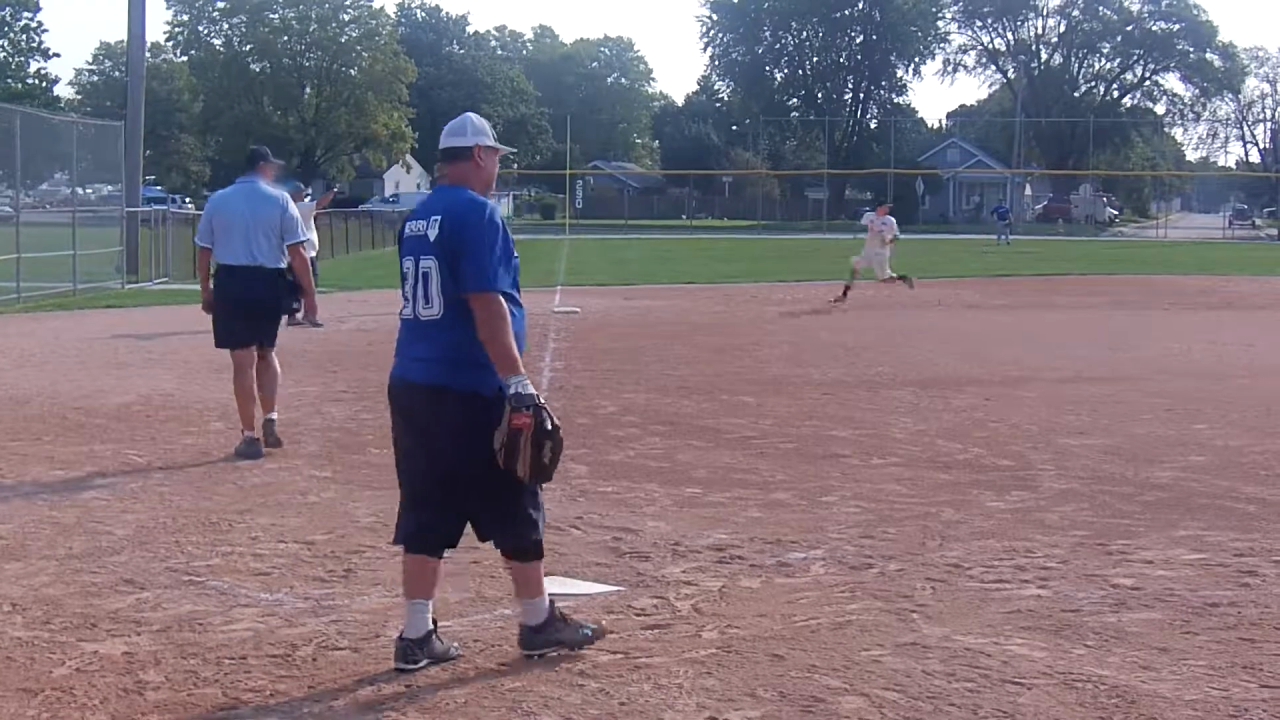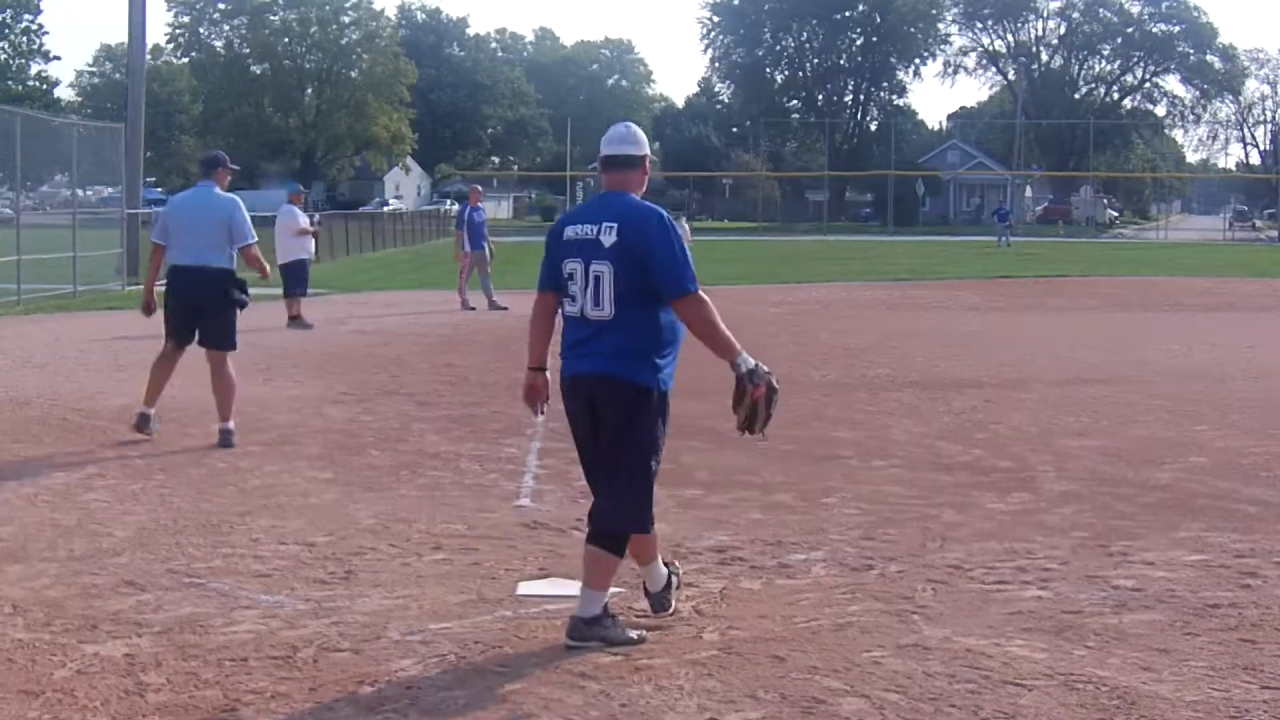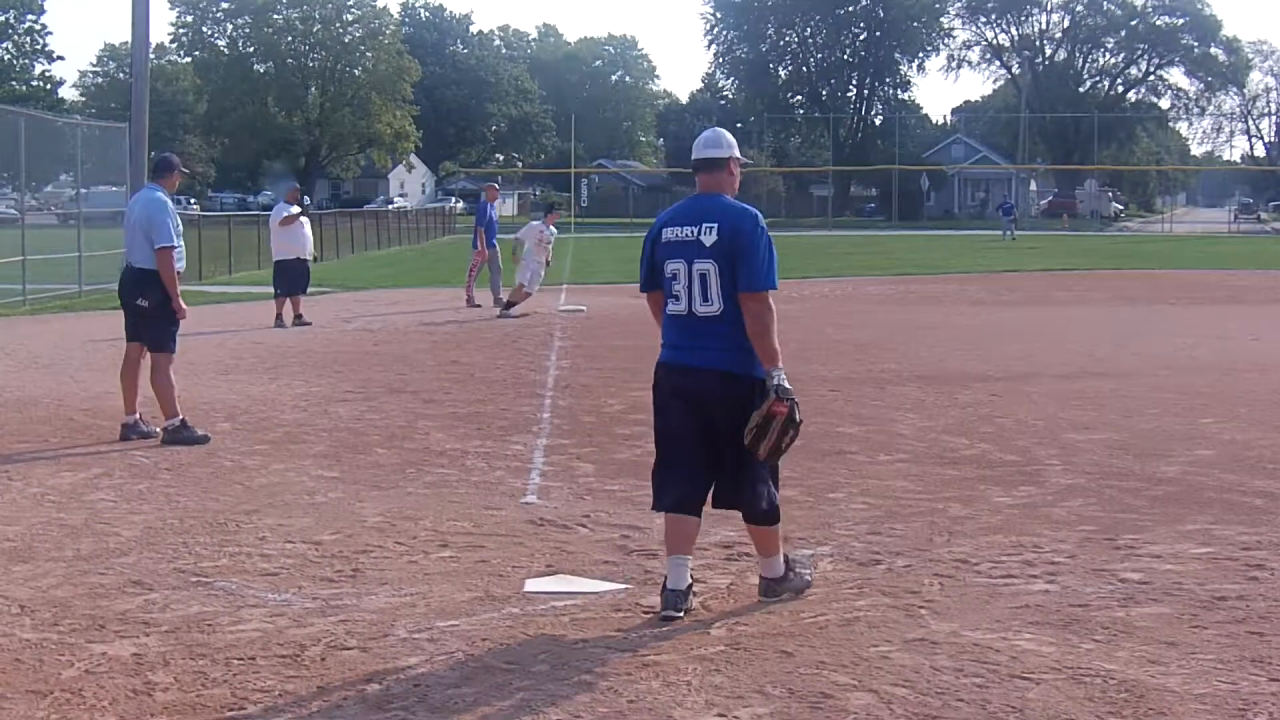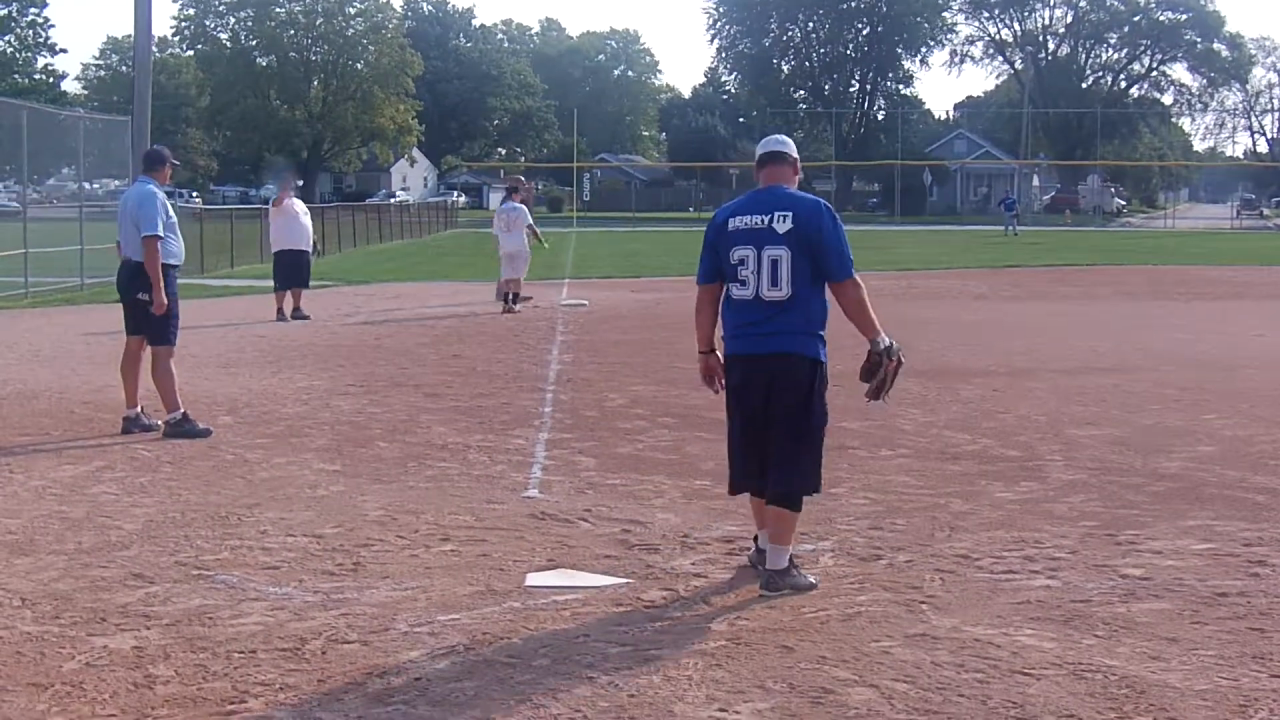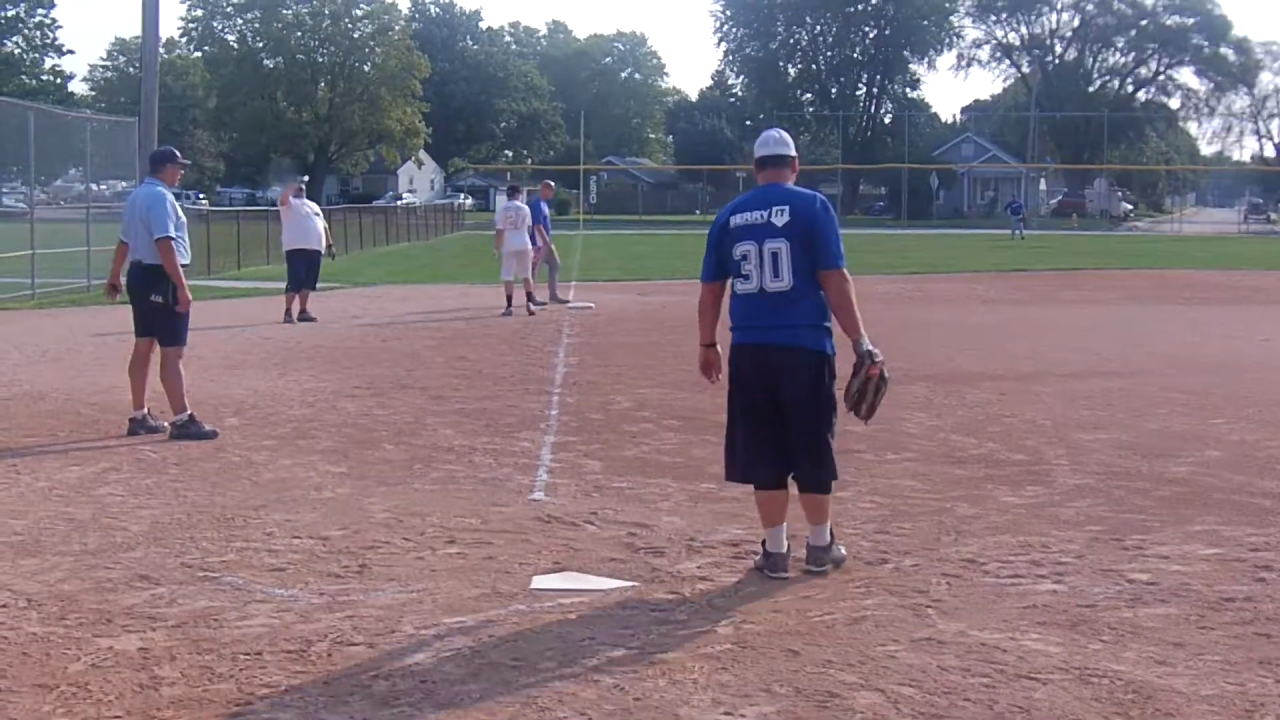
dt=0.7s
person 1, frame 1
left shoulder: (417, 218)
right shoulder: (478, 213)
right elbow: (486, 305)
right wrist: (517, 380)
left hip: (411, 382)
right hip: (469, 388)
left knee: (424, 512)
right knee: (515, 506)
left ankle: (414, 635)
right ankle: (538, 622)
person 1, frame 2
left shoulder: (567, 224)
right shoulder: (650, 221)
left elbow: (545, 303)
right elbow: (689, 304)
left wrist: (536, 369)
right wrist: (739, 359)
left hip: (579, 378)
right hip: (634, 379)
left knee: (619, 486)
right knee: (622, 494)
left ankle: (656, 582)
right ankle: (589, 615)
person 1, frame 3
left shoulder: (663, 225)
right shoulder: (745, 221)
right elbow: (756, 305)
right wrist: (775, 372)
left hip: (676, 371)
right hip: (737, 372)
left knee: (681, 480)
right knee: (754, 477)
left ankle: (676, 586)
right ankle: (775, 573)
person 1, frame 4
left shoulder: (725, 217)
right shoulder: (814, 211)
left elbow: (707, 293)
right elbow: (846, 286)
left wrist: (706, 352)
right wrist: (878, 338)
left hip: (741, 357)
right hip: (797, 356)
left knee: (755, 455)
right knee: (790, 461)
left ankle: (767, 547)
right ankle: (777, 566)
person 1, frame 5
left shoulder: (729, 216)
right shoulder: (812, 205)
left elbow: (710, 290)
right elbow: (835, 280)
left wrist: (707, 345)
right wrist: (859, 341)
left hip: (750, 350)
right hip: (805, 347)
left knee: (764, 455)
right knee: (814, 451)
left ankle: (776, 551)
right ankle: (819, 545)
person 2, frame 1
left shoulder: (218, 200)
right shoulder: (280, 200)
left elbow: (204, 251)
right elbow: (297, 251)
left wrist: (206, 290)
right wrist: (309, 292)
left hip: (230, 284)
right hip: (269, 284)
left knee: (244, 362)
right knee: (265, 355)
left ankle: (251, 436)
right ankle: (270, 420)
person 2, frame 2
left shoulder: (175, 203)
right shoulder: (231, 203)
left elbow: (158, 250)
right elbow: (248, 251)
left wrist: (148, 292)
right wrist: (264, 268)
left hip: (181, 282)
right hip: (217, 285)
left knee: (171, 350)
right knee: (219, 359)
left ankle: (146, 413)
right ankle: (226, 428)
person 2, frame 3
left shoulder: (136, 200)
right shoulder: (161, 204)
right elbow: (164, 257)
right wrist: (176, 298)
left hip: (132, 281)
right hip: (152, 285)
left knee: (134, 352)
right knee: (162, 358)
left ankle: (131, 421)
right ankle: (174, 425)
person 2, frame 4
left shoulder: (129, 194)
right shoulder: (152, 196)
left elbow: (122, 243)
right elbow: (151, 245)
right wrist: (159, 289)
left hip: (130, 275)
right hip: (153, 278)
left knee: (134, 346)
right knee: (163, 350)
left ankle: (133, 415)
right ankle: (176, 419)
person 2, frame 5
left shoulder: (136, 197)
right shoulder: (161, 197)
left elbow: (124, 241)
right elbow: (165, 245)
left wrist: (115, 276)
right wrist: (181, 287)
left hip: (139, 275)
right hip: (161, 279)
left knee: (143, 347)
right knee: (172, 352)
left ankle: (139, 416)
right ankle: (182, 420)
